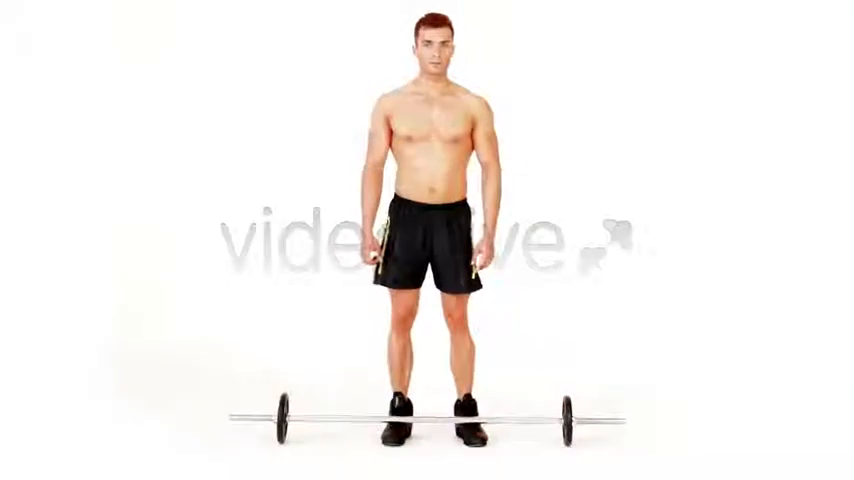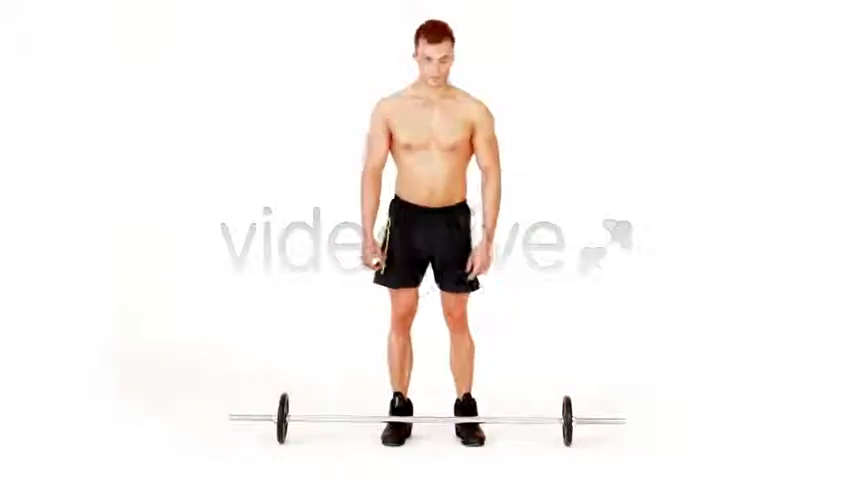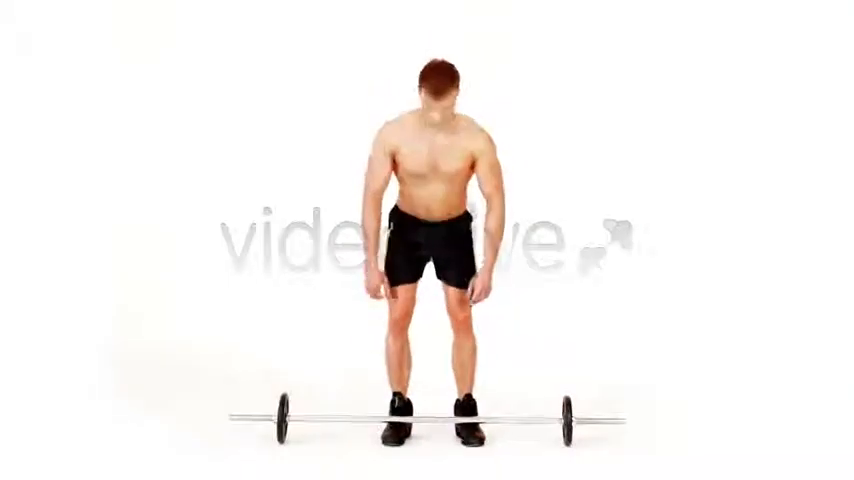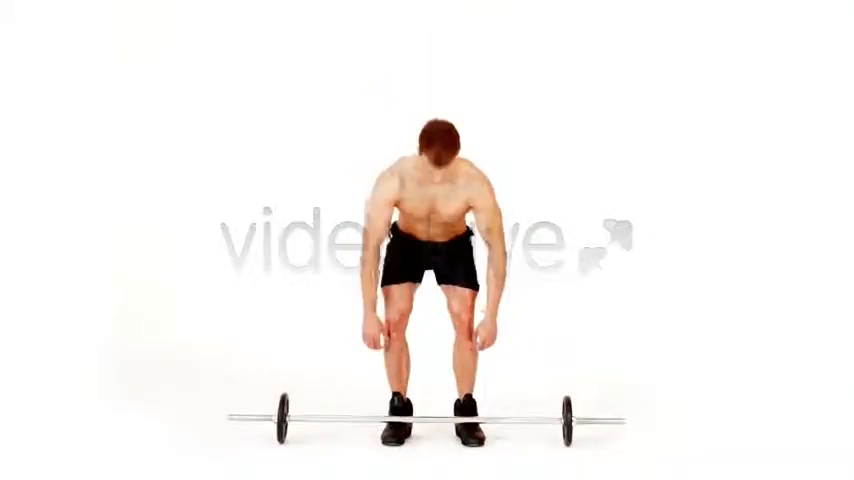
dt=0.2s
person 1, frame 1
left shoulder: (474, 106)
right shoulder: (389, 104)
left elbow: (491, 170)
right elbow: (373, 168)
left wrist: (488, 234)
right wrist: (367, 231)
left hip: (454, 220)
right hip: (405, 217)
left knee: (457, 320)
right knee: (401, 319)
left ankle: (465, 410)
right ankle: (400, 409)
person 1, frame 2
left shoulder: (474, 111)
right shoulder: (389, 108)
left elbow: (492, 175)
right elbow: (371, 173)
left wrist: (486, 240)
right wrist: (368, 236)
left hip: (453, 221)
right hip: (405, 219)
left knee: (457, 319)
right knee: (401, 318)
left ankle: (465, 409)
right ankle: (399, 409)
person 1, frame 3
left shoulder: (477, 138)
right shoulder: (392, 133)
left elbow: (496, 202)
right elbow: (371, 198)
left wrist: (487, 270)
right wrist: (371, 265)
left hip: (455, 229)
right hip: (406, 226)
left knee: (461, 319)
right knee: (398, 317)
left ankle: (466, 410)
right ankle: (399, 409)
person 1, frame 4
left shoulder: (476, 183)
right shoulder: (392, 180)
left elbow: (497, 250)
right elbow: (370, 247)
left wrist: (491, 317)
right wrist: (370, 315)
left hip: (455, 245)
right hip: (406, 242)
left knee: (464, 321)
right knee: (394, 319)
left ankle: (466, 411)
right ankle: (399, 410)
